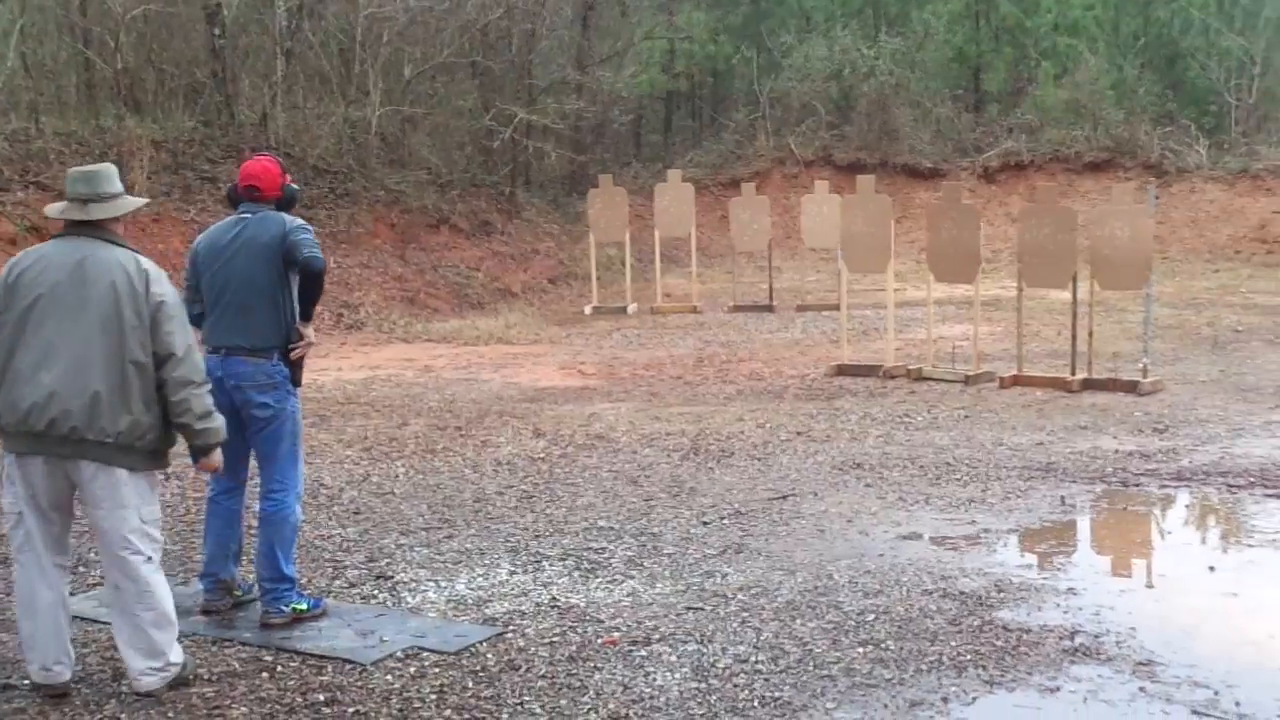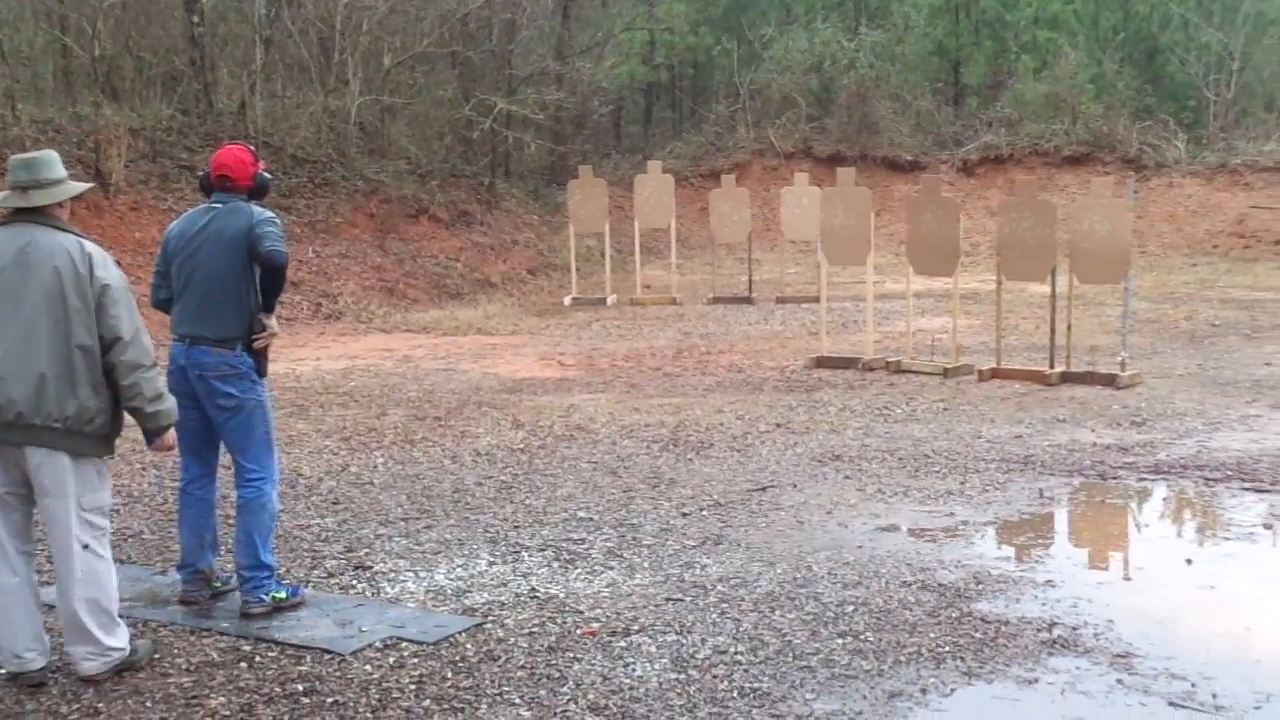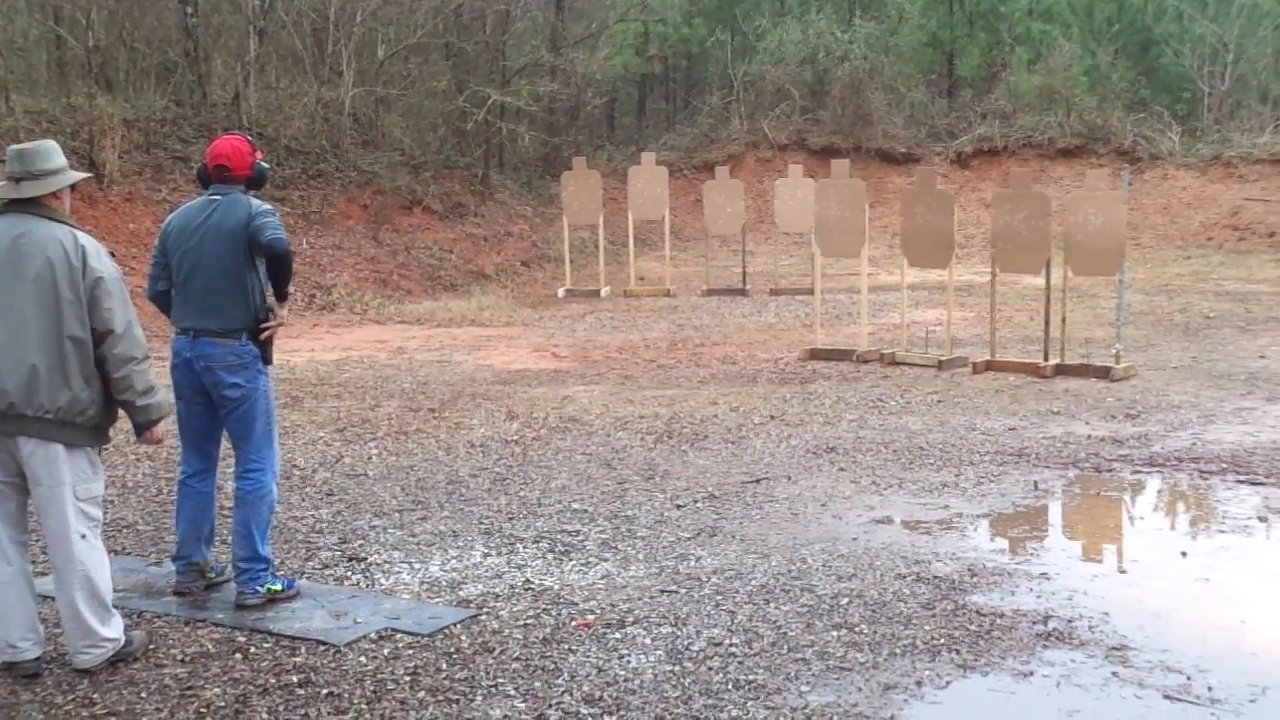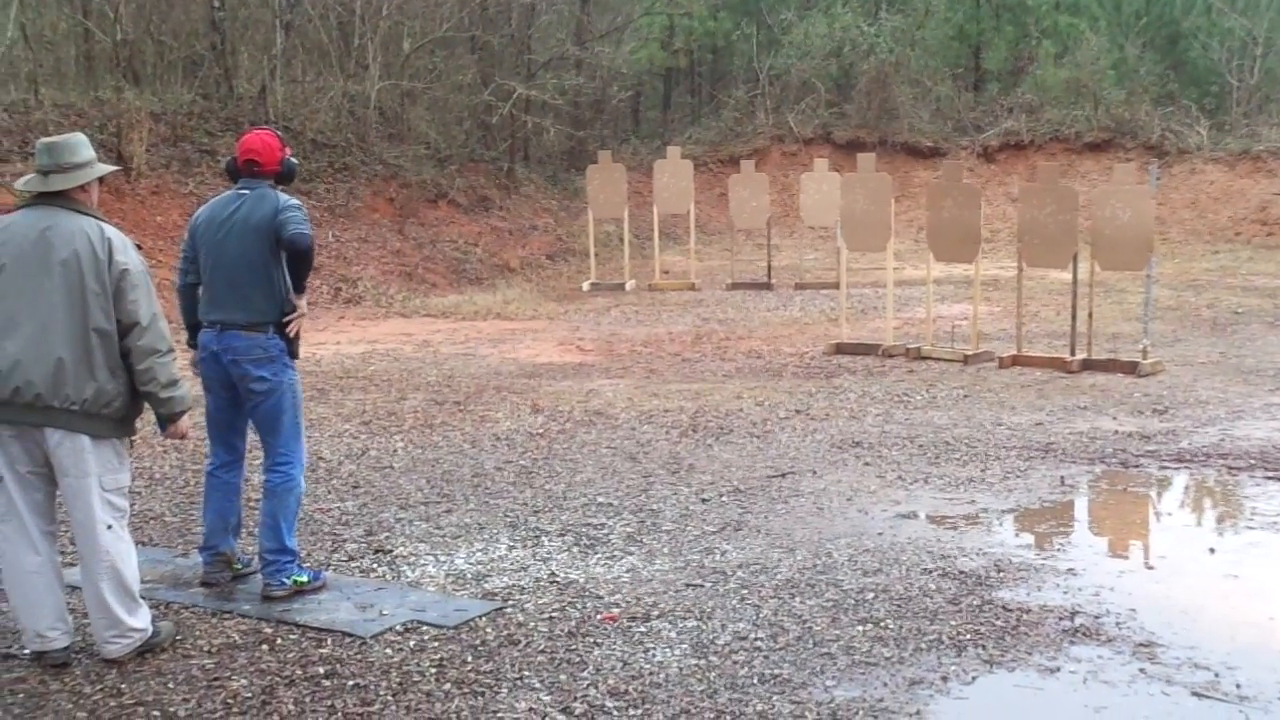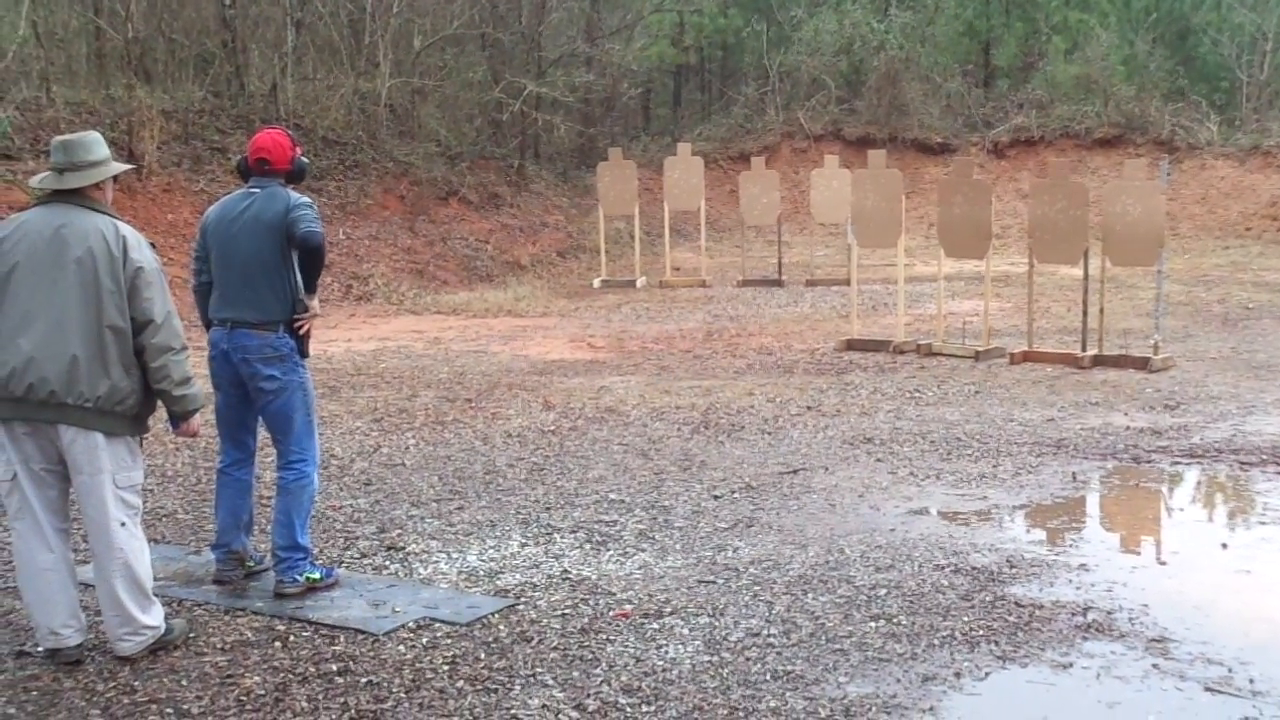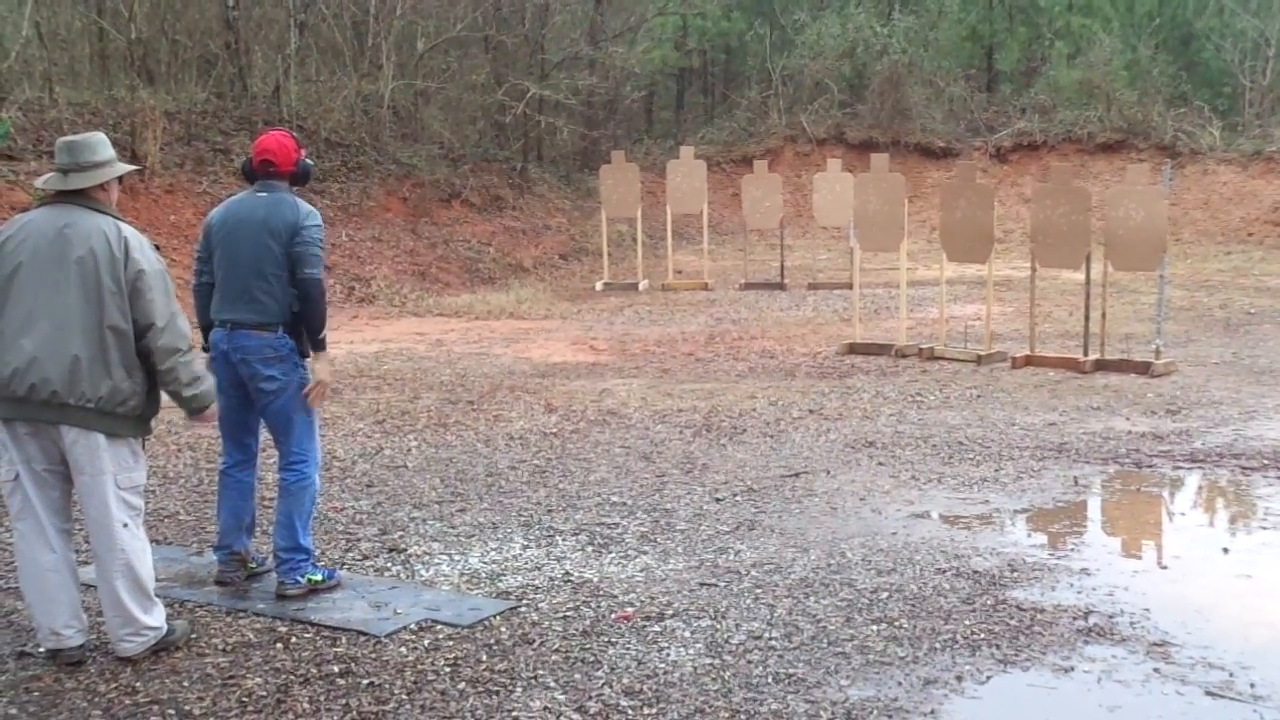
dt=0.5s
person 1, frame 1
right shoulder: (142, 274)
right elbow: (180, 367)
right wrist: (205, 437)
right hip: (114, 438)
right knee: (134, 556)
left ankle: (50, 670)
right ankle: (156, 667)
person 1, frame 2
right shoulder: (86, 258)
right elbow: (128, 349)
right wrist: (156, 418)
right hip: (63, 422)
right knee: (82, 544)
right ankle: (100, 650)
person 1, frame 3
right shoulder: (81, 250)
right elbow: (120, 343)
right wrist: (145, 411)
right hip: (54, 412)
right knee: (73, 532)
right ankle: (96, 643)
person 1, frame 4
right shoulder: (107, 243)
right elbow: (145, 336)
right wrist: (170, 405)
right hip: (81, 405)
right knee: (100, 523)
left ankle: (45, 638)
right ankle: (123, 633)
person 1, frame 5
right shoulder: (121, 240)
right elbow: (159, 334)
right wrist: (183, 402)
right hip: (94, 401)
right knee: (114, 520)
left ankle: (59, 635)
right ankle: (136, 631)
person 1, frame 6
right shoulder: (123, 242)
right elbow: (164, 335)
right wrist: (197, 397)
right hip: (96, 402)
right knee: (115, 522)
left ankle: (60, 636)
right ankle: (138, 633)
person 2, frame 1
left shoulder: (206, 240)
right shoulder: (288, 228)
left elbow: (194, 312)
right elbow: (313, 265)
right wrist: (305, 320)
left hip: (217, 369)
right hip: (265, 372)
left knee: (225, 484)
right knee: (281, 488)
left ankle: (218, 586)
right ankle: (279, 600)
person 2, frame 2
left shoulder: (178, 227)
right shoulder: (256, 219)
left elbow: (160, 297)
right elbow: (275, 259)
right wrist: (266, 312)
left hip: (182, 358)
right hip: (230, 362)
left knee: (196, 473)
right knee: (256, 475)
left ankle: (197, 577)
right ankle: (259, 588)
person 2, frame 3
left shoulder: (177, 220)
right shoulder: (254, 211)
left elbow: (157, 290)
right elbow: (278, 248)
right wrist: (281, 299)
left hip: (186, 353)
right hip: (236, 354)
left knee: (196, 466)
right knee: (257, 468)
left ankle: (191, 568)
right ankle: (254, 580)
person 2, frame 4
left shoulder: (205, 214)
right shoulder: (282, 205)
left elbow: (187, 284)
right elbow: (301, 243)
left wrist: (196, 341)
right wrist: (298, 293)
left hip: (214, 344)
right hip: (261, 347)
left knee: (224, 457)
right knee: (285, 461)
left ankle: (218, 559)
right ankle: (280, 572)
person 2, frame 5
left shoulder: (215, 213)
right shoulder: (293, 203)
left elbow: (201, 284)
right elbow: (312, 240)
right wrist: (309, 294)
left hip: (223, 342)
right hip: (272, 345)
left knee: (234, 455)
right knee: (298, 458)
left ankle: (230, 556)
right ankle: (292, 568)
person 2, frame 6
left shoulder: (219, 215)
right shoulder: (299, 214)
left elbow: (202, 286)
right elbow: (309, 285)
left wrist: (213, 342)
right wrist: (319, 352)
left hip: (225, 343)
right hip: (273, 345)
left knee: (237, 456)
right knee: (299, 459)
left ankle: (232, 558)
right ankle: (295, 570)
